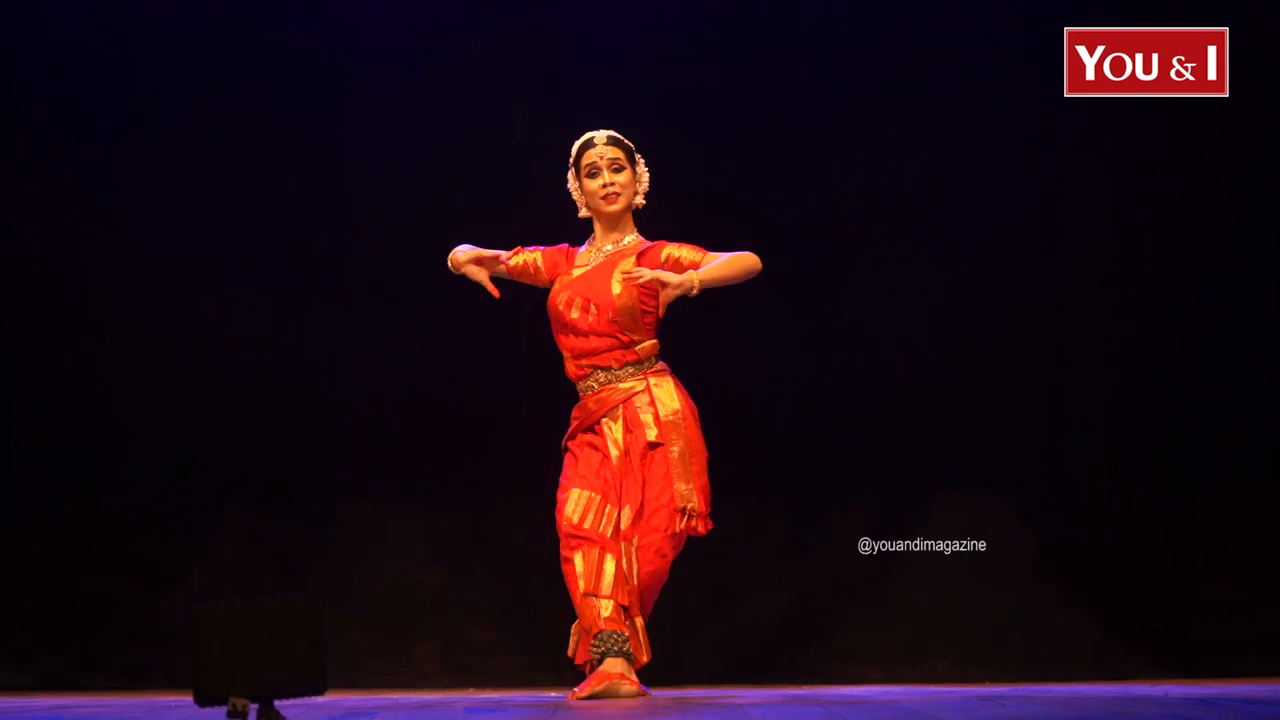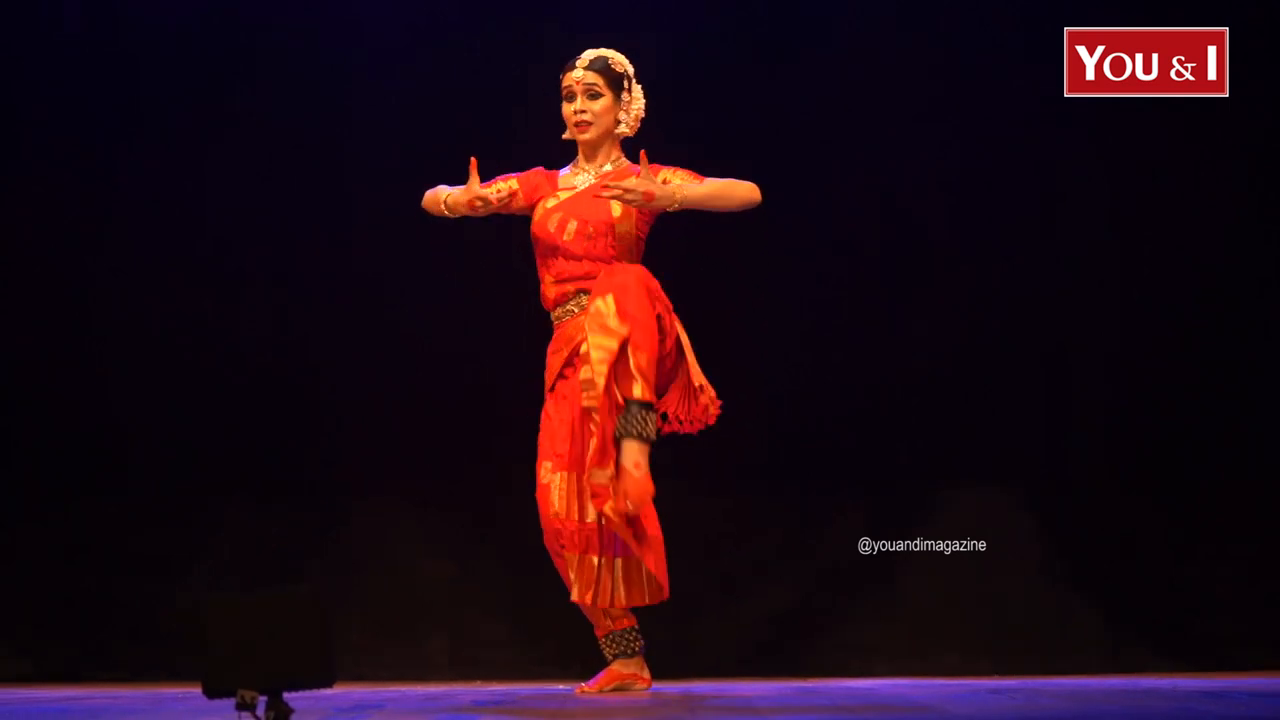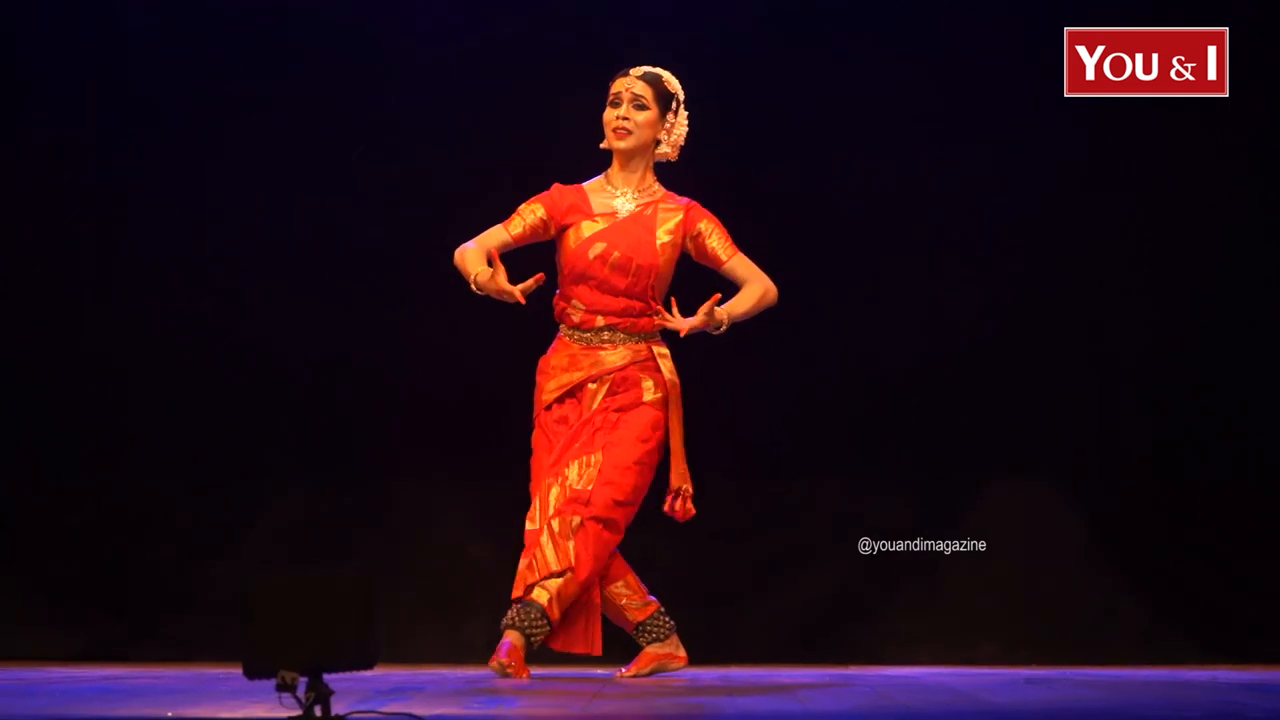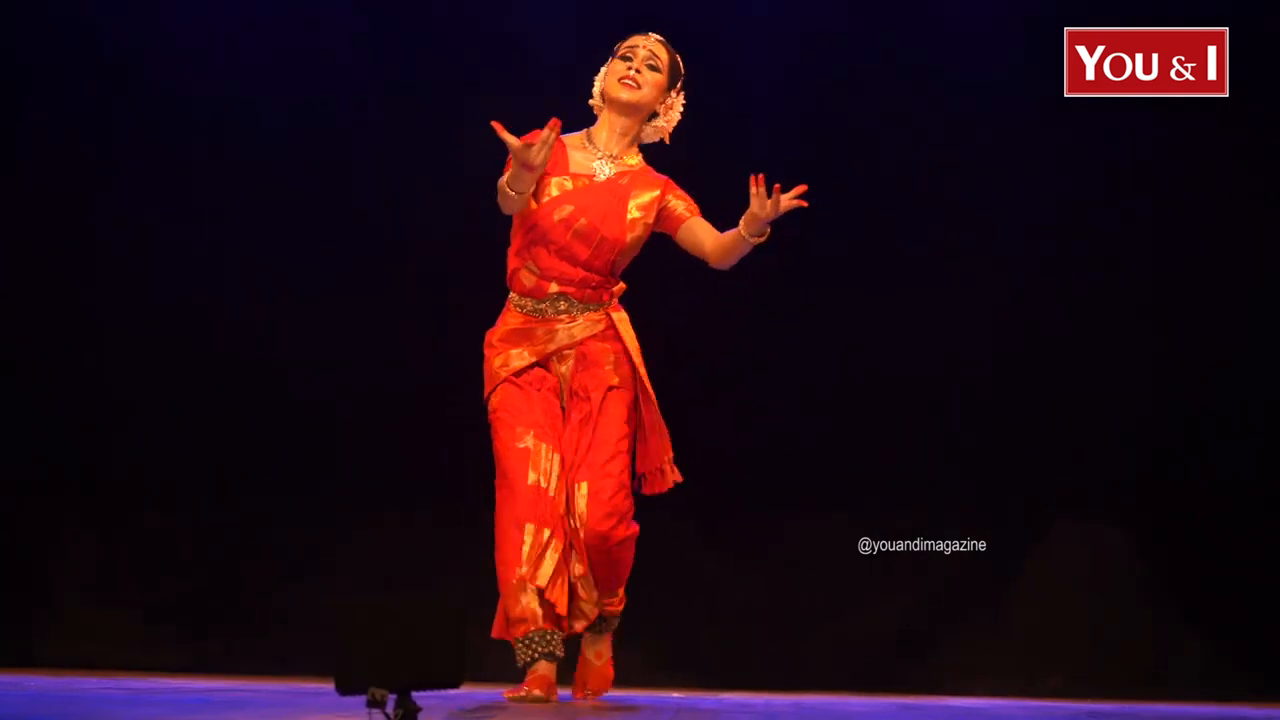
dt=1s
person 1, frame 1
left shoulder: (656, 257)
right shoulder: (560, 262)
left elbow: (749, 262)
right elbow: (462, 255)
left wrist: (686, 284)
right wrist: (470, 261)
left hip: (651, 412)
right hip: (594, 421)
left knee: (646, 546)
right knee: (585, 529)
left ankle: (608, 654)
right ankle: (611, 663)
person 1, frame 2
left shoulder: (644, 179)
right shoulder: (540, 184)
left elbow: (748, 194)
right elbow: (432, 199)
left wrist: (666, 200)
right wrist: (462, 203)
left hip: (634, 346)
right hip: (571, 354)
left knee: (624, 288)
right knee: (568, 511)
left ankle: (636, 432)
right ankle: (626, 658)
person 1, frame 3
left shoulder: (682, 216)
right shoulder: (565, 201)
left elbow: (763, 288)
right elbow: (468, 250)
left wrist: (712, 319)
right wrist: (484, 277)
left hip: (637, 381)
right hip: (566, 377)
left knee: (590, 507)
right knee: (561, 513)
left ankle: (521, 632)
right ankle: (661, 639)
person 1, frame 4
left shoulder: (655, 191)
right shoulder: (545, 155)
left elbow: (719, 252)
right elbow: (511, 201)
left wrist: (756, 223)
right wrist: (520, 174)
left hip: (597, 348)
right hip: (521, 345)
left knee: (599, 508)
right knee: (530, 490)
left ankle: (596, 632)
right ankle: (539, 661)
